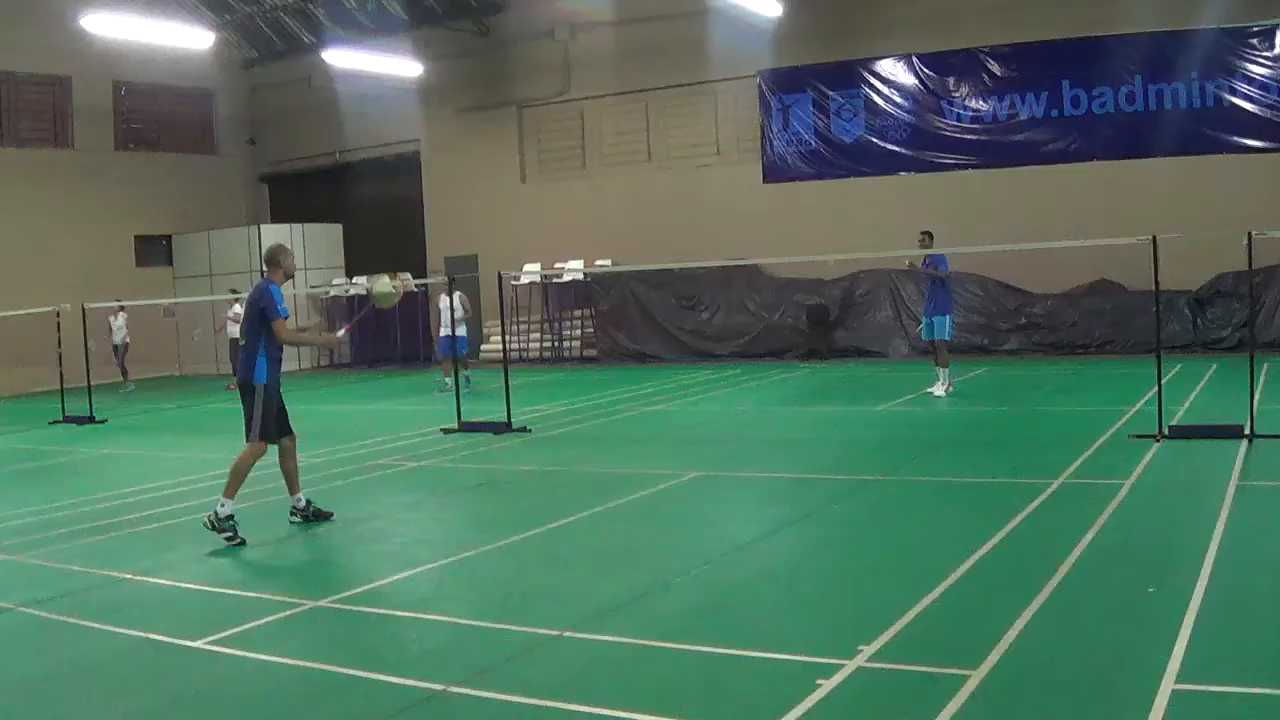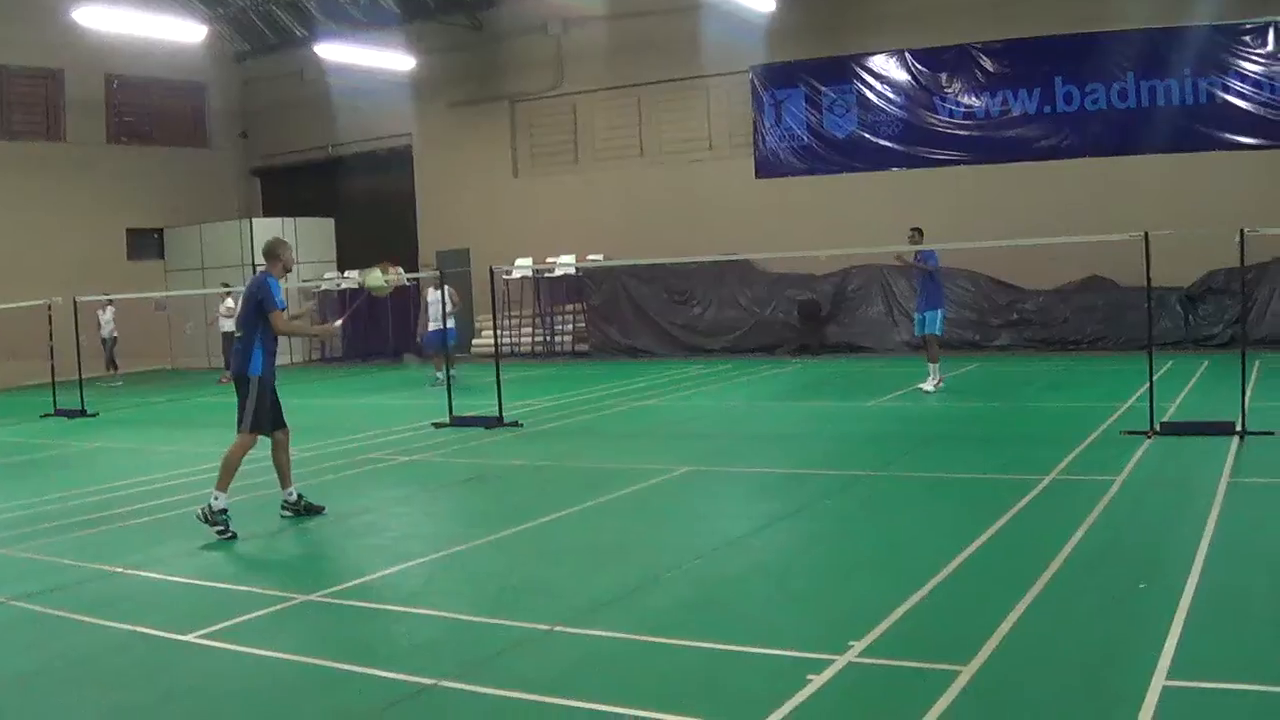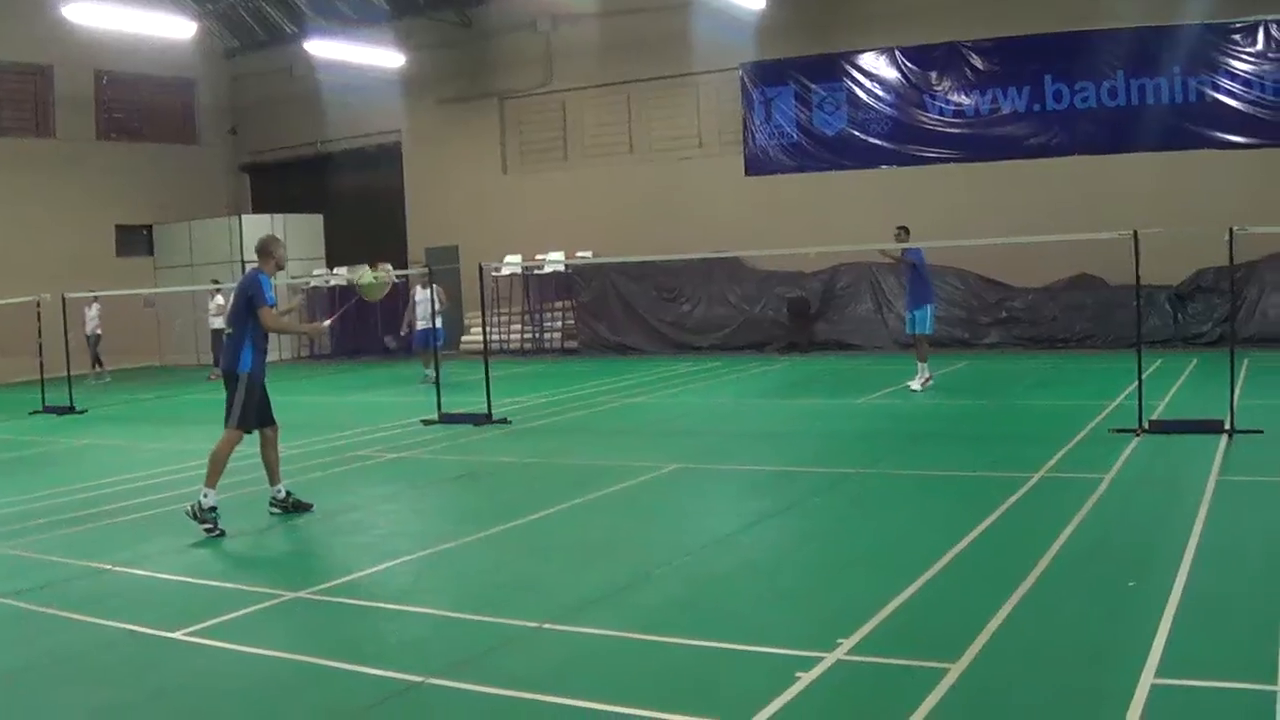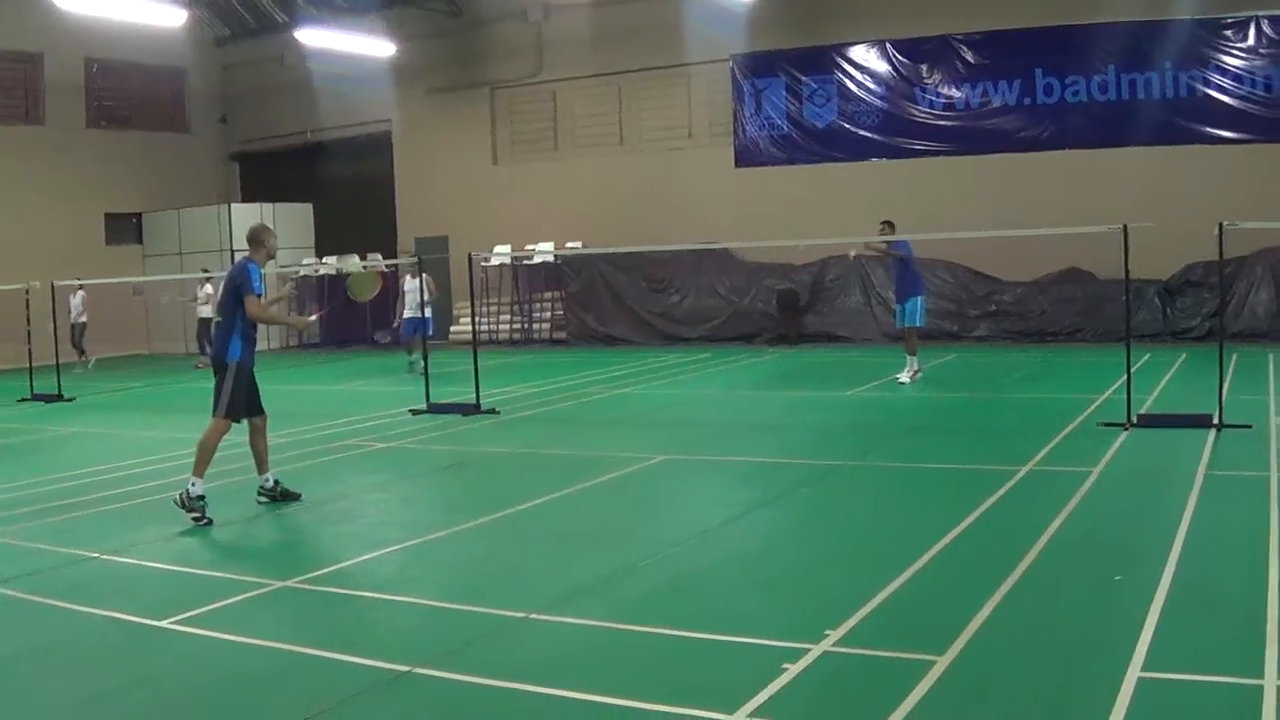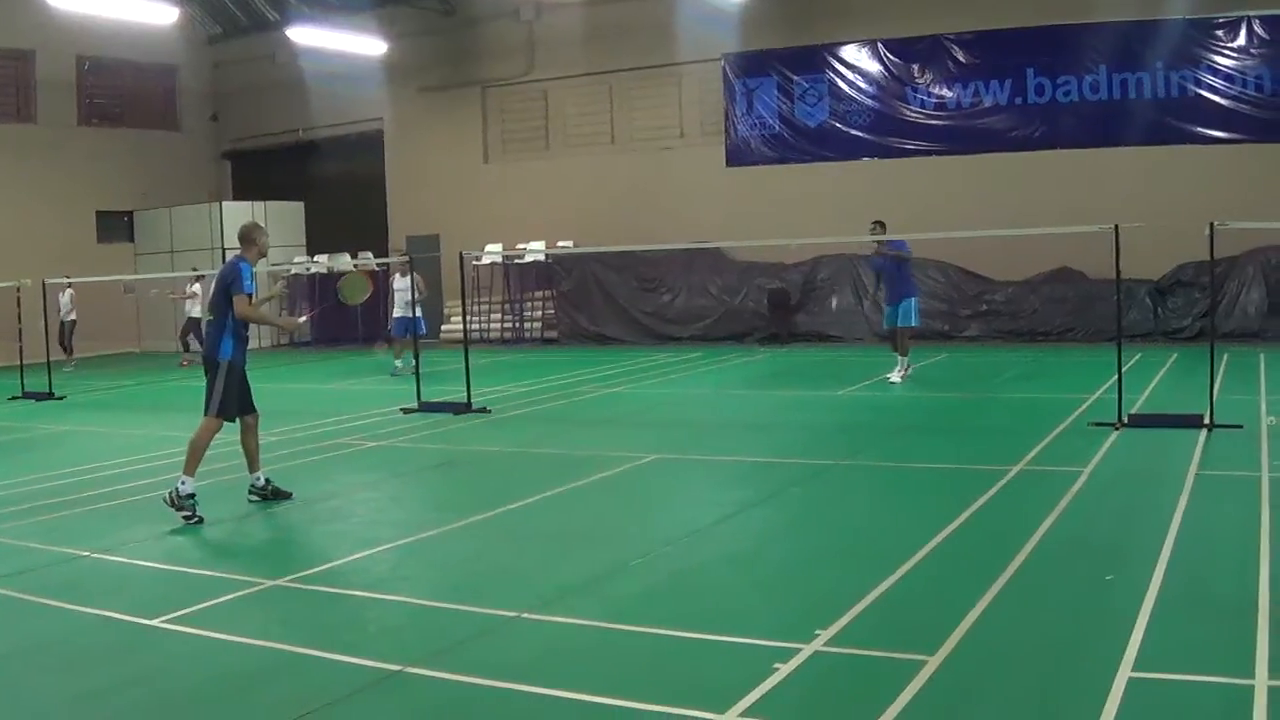
dt=0.2s
person 1, frame 1
left shoulder: (264, 290)
right shoulder: (269, 290)
right elbow: (283, 336)
left wrist: (305, 330)
right wrist: (321, 340)
left hip: (265, 379)
right hip: (258, 379)
left knee: (287, 440)
right knee: (257, 446)
left ankle: (299, 505)
right ankle: (221, 513)
person 1, frame 2
left shoulder: (262, 283)
right shoulder: (267, 283)
right elbow: (280, 326)
left wrist: (298, 314)
right wrist: (318, 330)
left hip: (259, 371)
right hip: (253, 371)
left knee: (280, 433)
right knee: (247, 437)
left ankle: (290, 499)
right ankle: (215, 506)
person 1, frame 3
left shoulder: (254, 280)
right shoulder: (259, 279)
right elbow: (269, 323)
left wrist: (288, 309)
right wrist: (307, 328)
left hip: (250, 368)
right hip: (243, 367)
left knee: (269, 430)
right knee: (233, 433)
left ankle: (279, 496)
right ankle: (204, 503)
person 1, frame 4
left shoulder: (245, 268)
right shoulder: (249, 268)
right elbow: (253, 312)
left wrist: (277, 298)
right wrist: (291, 321)
left hip: (239, 356)
right hip: (232, 356)
left knee: (258, 419)
right knee: (221, 422)
left ankle: (267, 485)
right ankle: (192, 492)
person 1, frame 5
left shoulder: (238, 267)
right shoulder: (241, 267)
right elbow: (242, 311)
left wrist: (269, 297)
right wrist: (280, 321)
left hip: (232, 355)
right hip: (223, 355)
left knee: (250, 419)
right knee: (213, 421)
left ankle: (259, 483)
right ankle: (182, 491)
